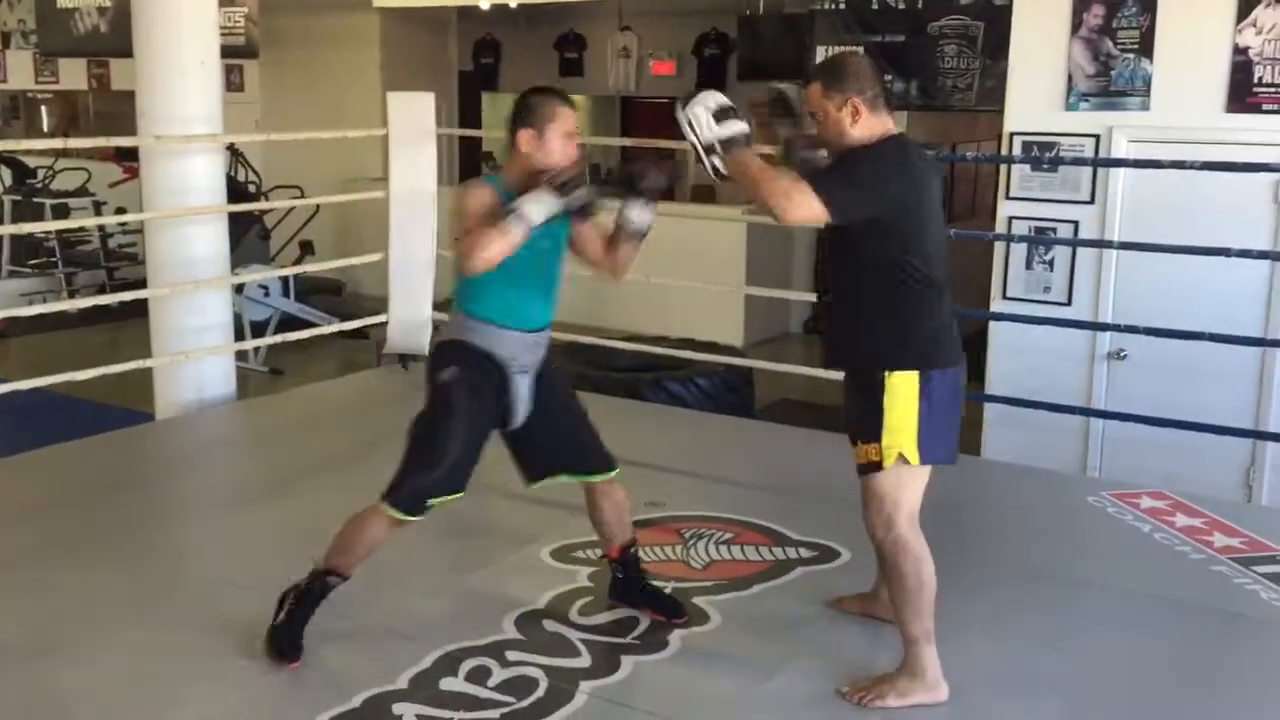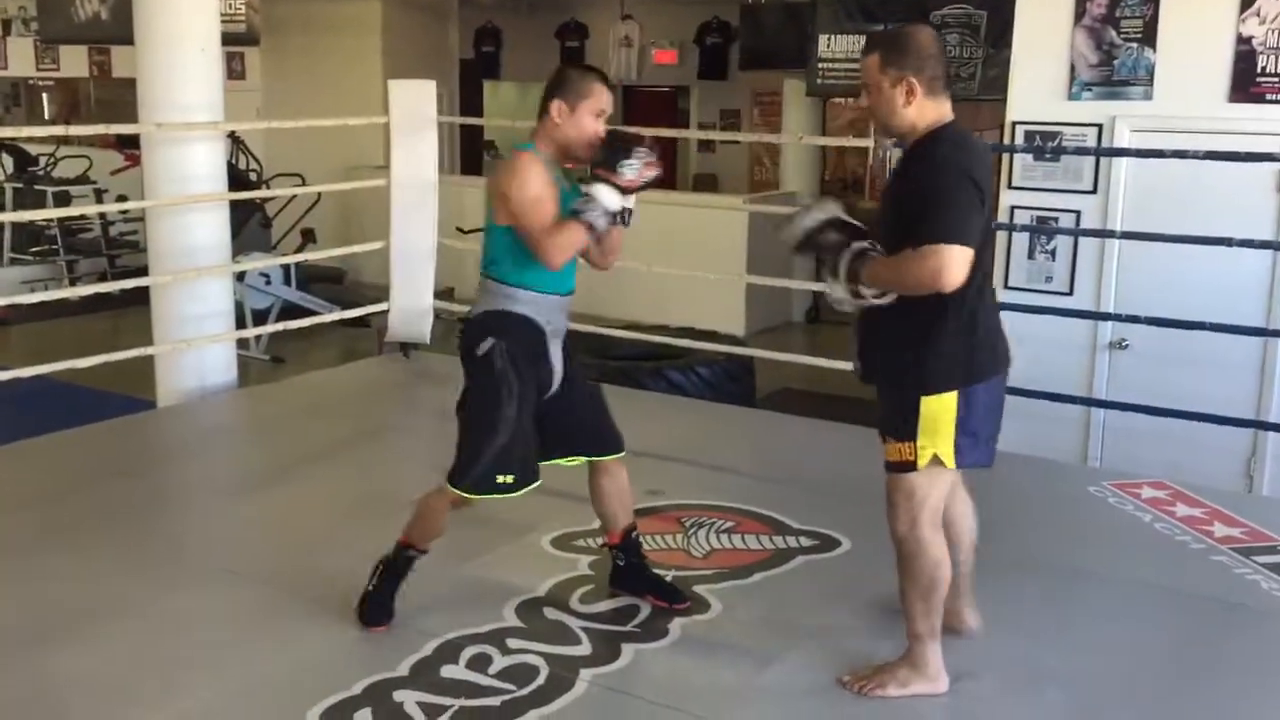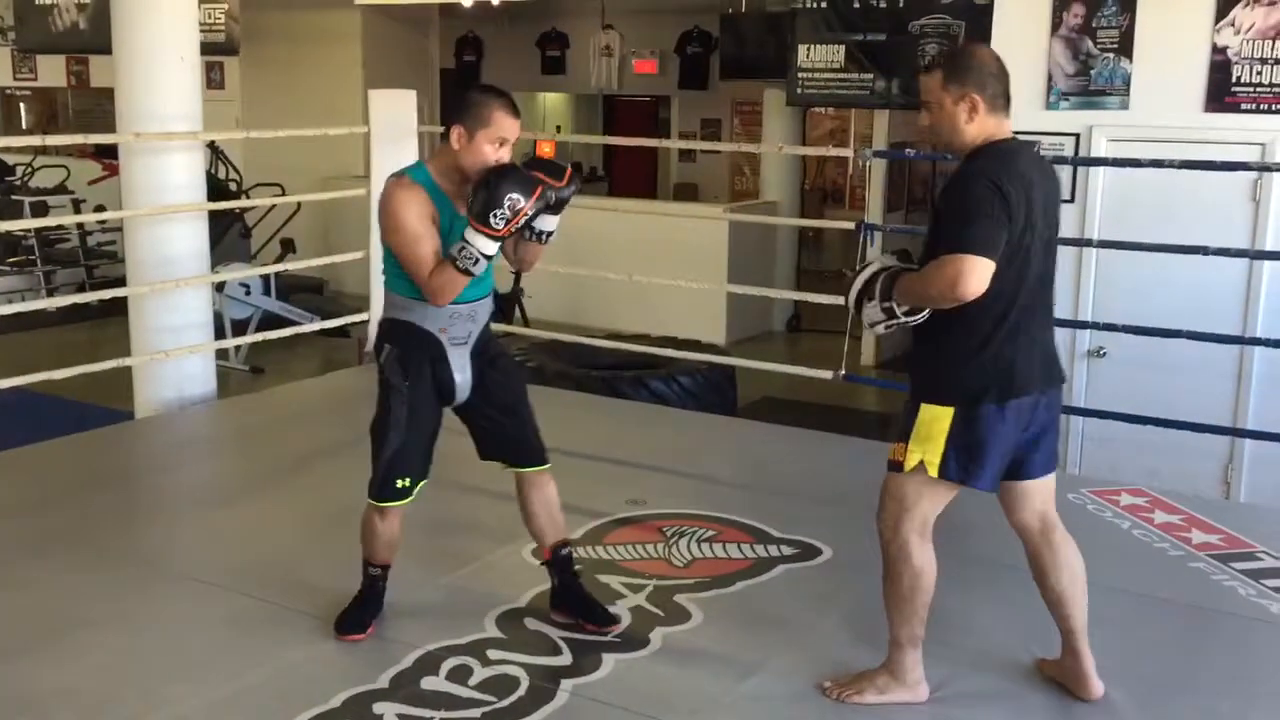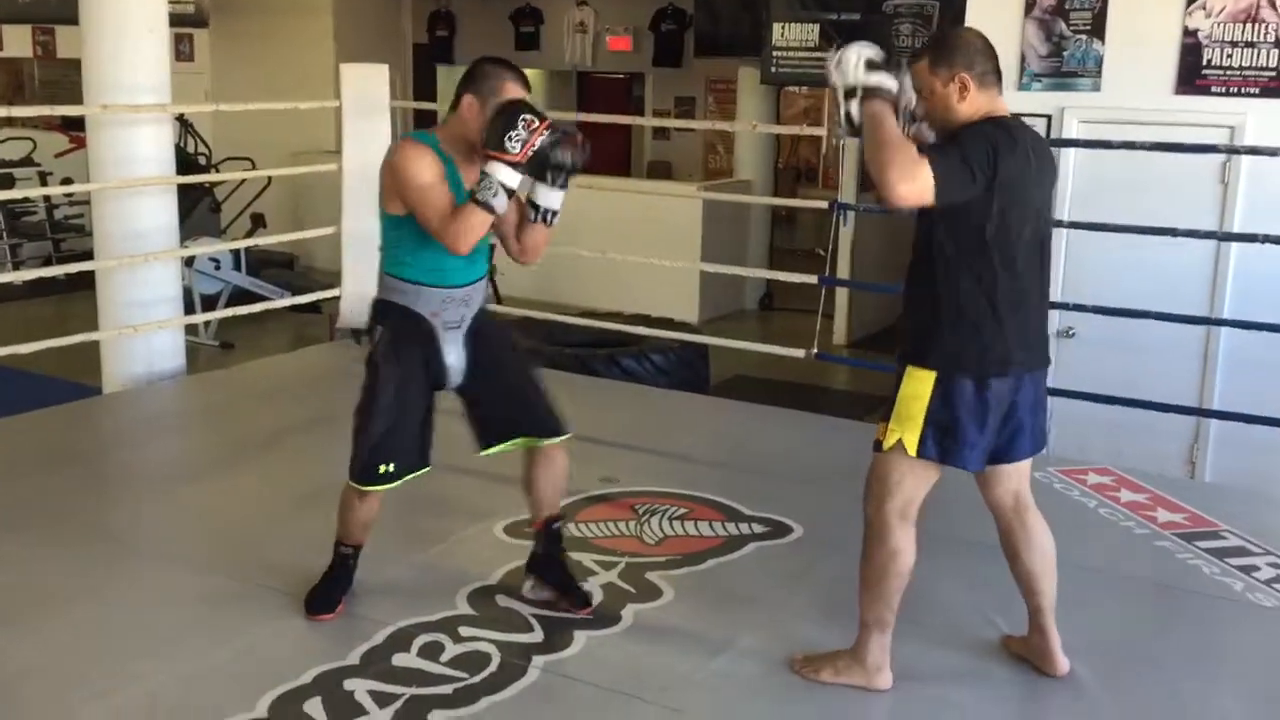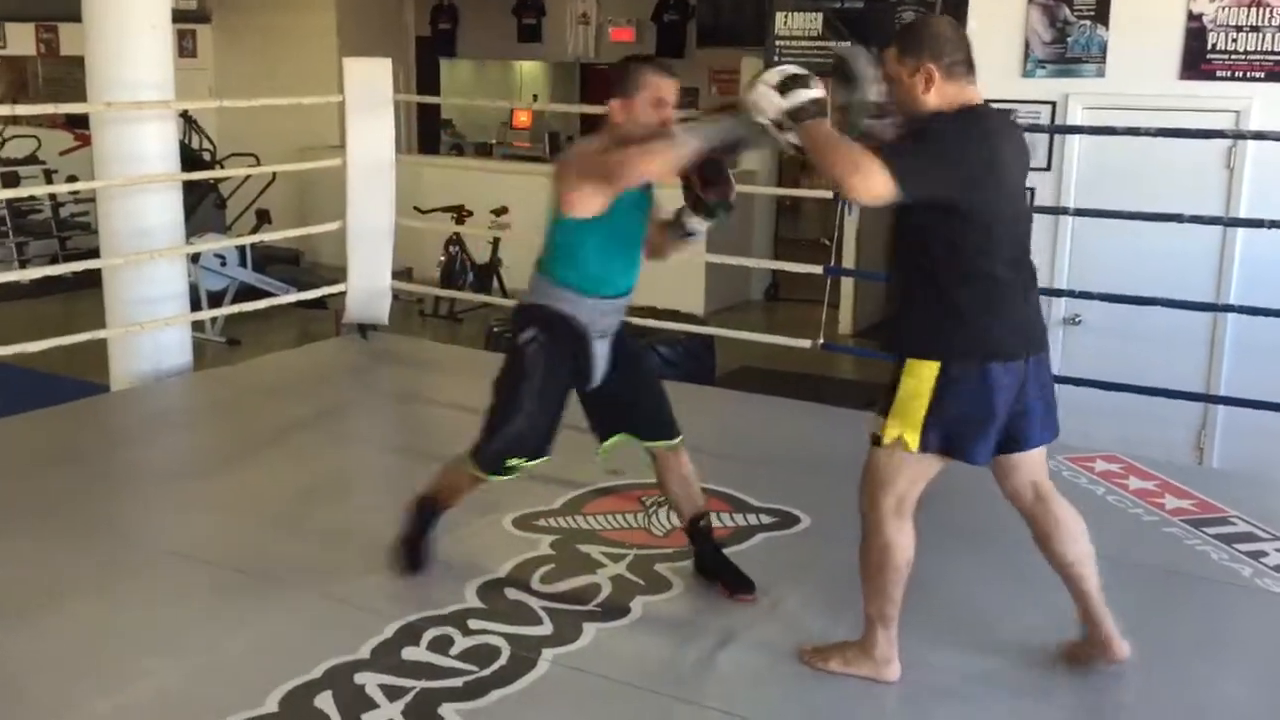
dt=0.4s
person 1, frame 1
left shoulder: (883, 166)
right shoulder: (899, 160)
left elbow: (792, 204)
right elbow: (823, 194)
left wrist: (725, 145)
right wrist: (793, 144)
left hip: (904, 366)
right hip: (912, 356)
left knee: (891, 517)
right knee: (892, 495)
left ankle: (923, 670)
right ankle: (891, 595)
person 1, frame 2
left shoulder: (948, 161)
right shoulder: (932, 150)
left elbow: (944, 269)
left wrist: (860, 268)
right wrist: (845, 232)
left hip: (943, 368)
right hip: (935, 358)
left knee: (913, 513)
right knee: (941, 492)
left ankle: (923, 664)
right ankle: (957, 602)
person 1, frame 3
left shoulder: (983, 177)
right shoulder: (1033, 169)
left elbow: (964, 280)
left wrist: (895, 289)
right wrist: (917, 283)
left hip: (969, 389)
right hip: (1028, 378)
left knee: (902, 521)
right knee: (1039, 521)
left ankle: (903, 672)
right ankle: (1079, 663)
person 1, frame 4
left shoulder: (981, 144)
right shoulder: (1030, 148)
left elbow: (903, 186)
left wrist: (873, 101)
left hip: (955, 364)
right hip: (1016, 359)
left knee: (890, 504)
right knee: (1012, 499)
left ankle: (869, 658)
right ankle: (1045, 640)
person 1, frame 5
left shoulder: (950, 138)
right shoulder: (1001, 133)
left elbow: (864, 182)
left wrist: (805, 118)
left hip: (956, 355)
right hip: (1017, 348)
left knee: (885, 494)
right knee: (1032, 489)
left ankle: (877, 648)
right ankle: (1102, 629)
person 2, frame 1
left shoulder: (564, 204)
right shoulder: (481, 196)
left elbow: (613, 264)
right elbow: (471, 261)
left wrist: (638, 207)
right wrist: (537, 203)
left hip: (529, 366)
right hip: (471, 365)
left knee: (600, 473)
right knee: (407, 502)
left ankle: (628, 580)
right ankle: (302, 600)
person 2, frame 2
left shoulder: (565, 174)
right shoulder: (522, 168)
left elbow: (603, 258)
right elbow: (553, 254)
left wrist: (617, 191)
right wrist: (607, 189)
left hip: (546, 337)
right hip: (505, 337)
left knee: (607, 452)
right knee: (473, 480)
left ankle: (628, 565)
right ankle: (393, 568)
person 2, frame 3
left shoulder: (489, 183)
right shoulder: (406, 194)
left elbow: (522, 262)
right elbow: (437, 291)
left wrist: (543, 210)
right wrist: (486, 227)
left hip: (476, 340)
right hip: (415, 344)
left knee: (533, 462)
right knee: (391, 488)
left ankle: (565, 586)
right ankle: (372, 589)
person 2, frame 4
left shoulder: (488, 160)
right shoulder: (411, 157)
left elbow: (528, 251)
right elbow: (457, 238)
left wrist: (550, 176)
right wrist: (506, 165)
left hip: (471, 322)
right hip: (408, 326)
left knee: (547, 437)
right knee: (373, 471)
left ankle: (548, 560)
right ankle: (342, 568)
person 2, frame 5
left shoulder: (642, 166)
right shoulder: (588, 161)
left elbow: (651, 249)
right elbow: (635, 165)
left wrist: (698, 213)
right wrist: (712, 130)
left hip: (607, 329)
right hip: (553, 330)
left knee: (665, 440)
right knee: (496, 458)
left ankle: (706, 549)
right ankle: (429, 507)
